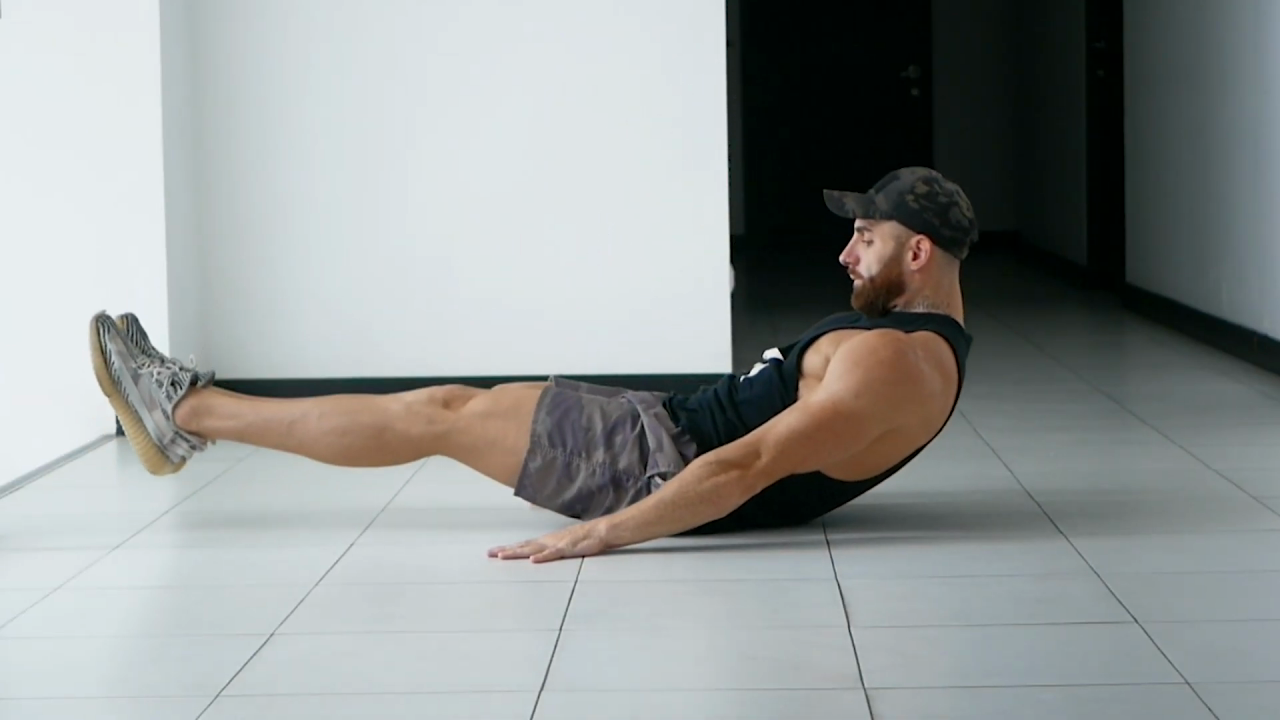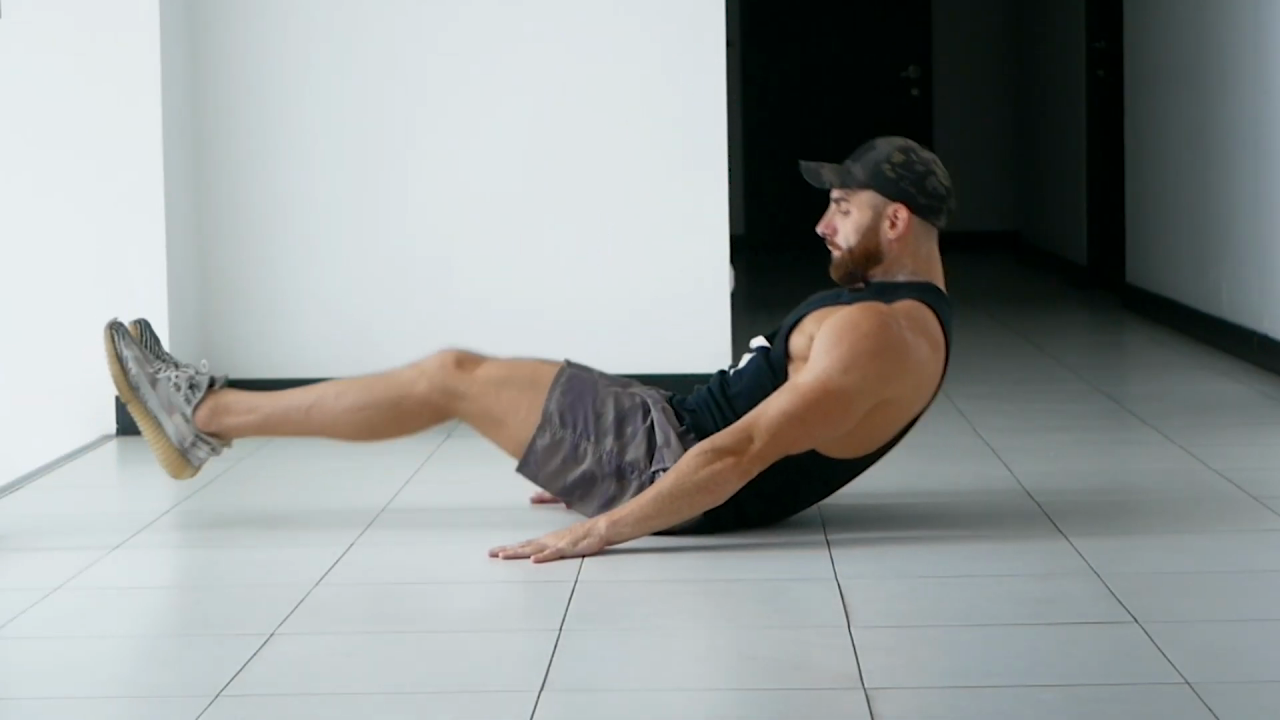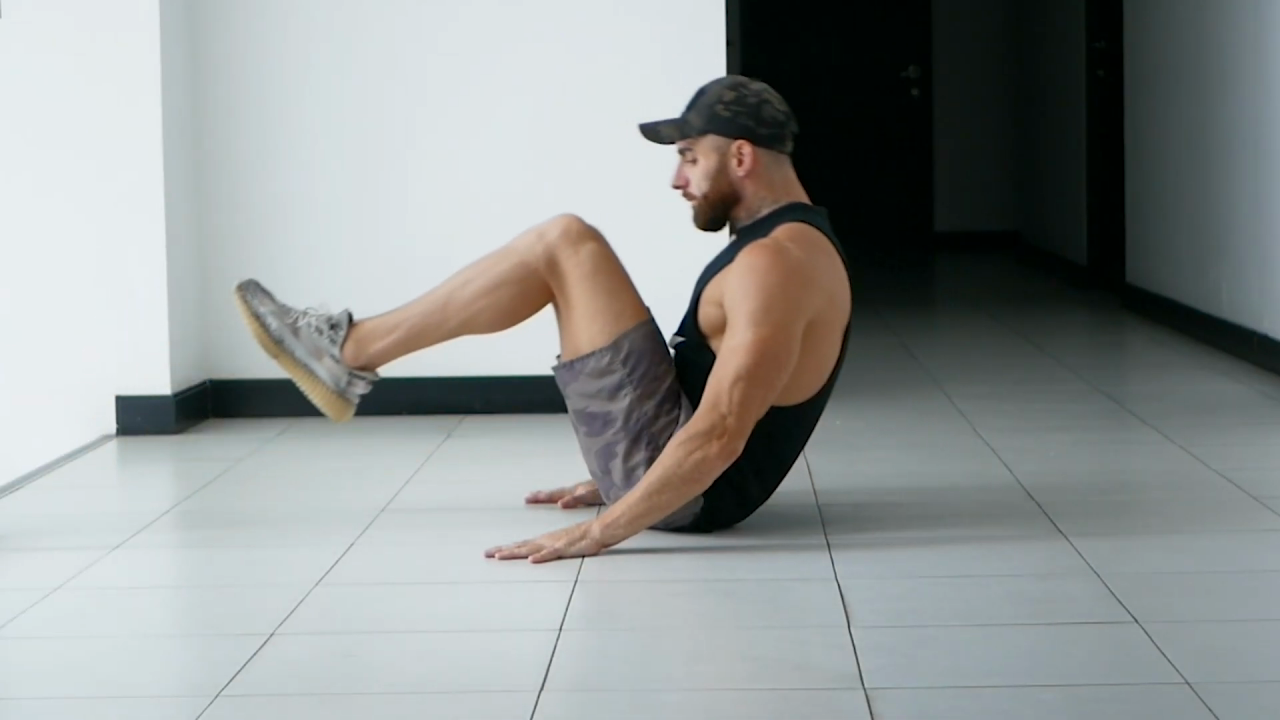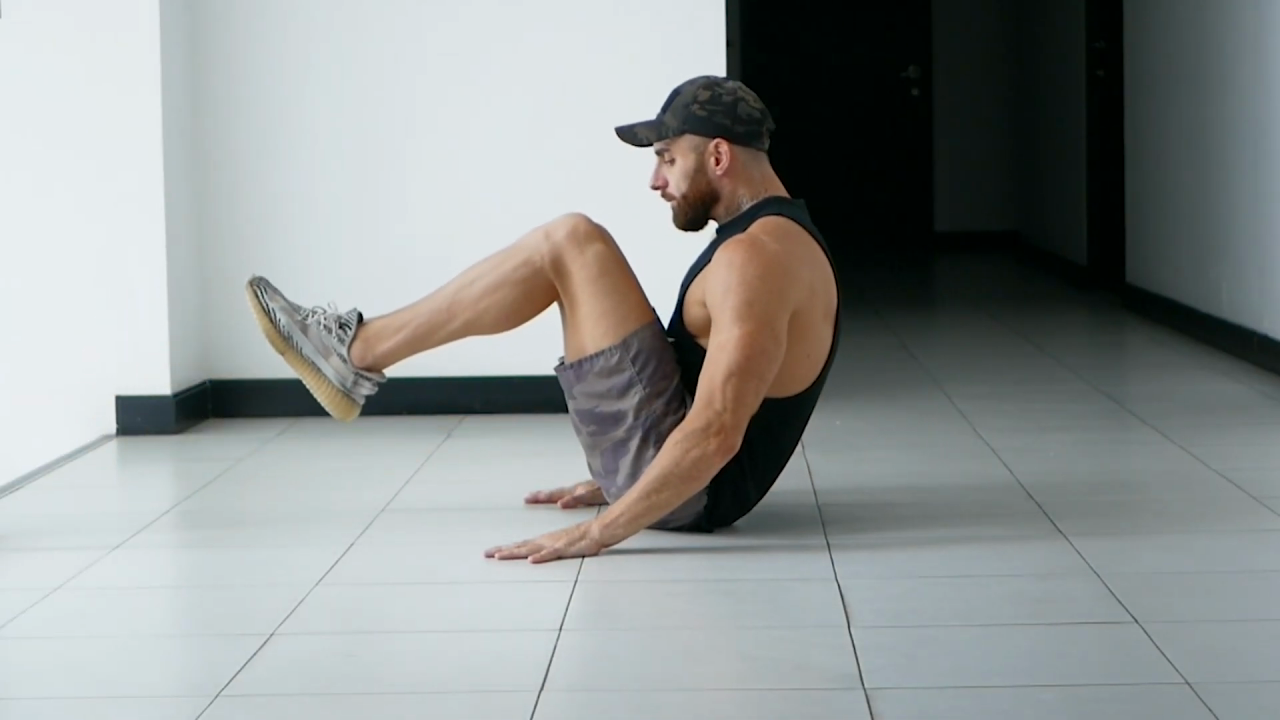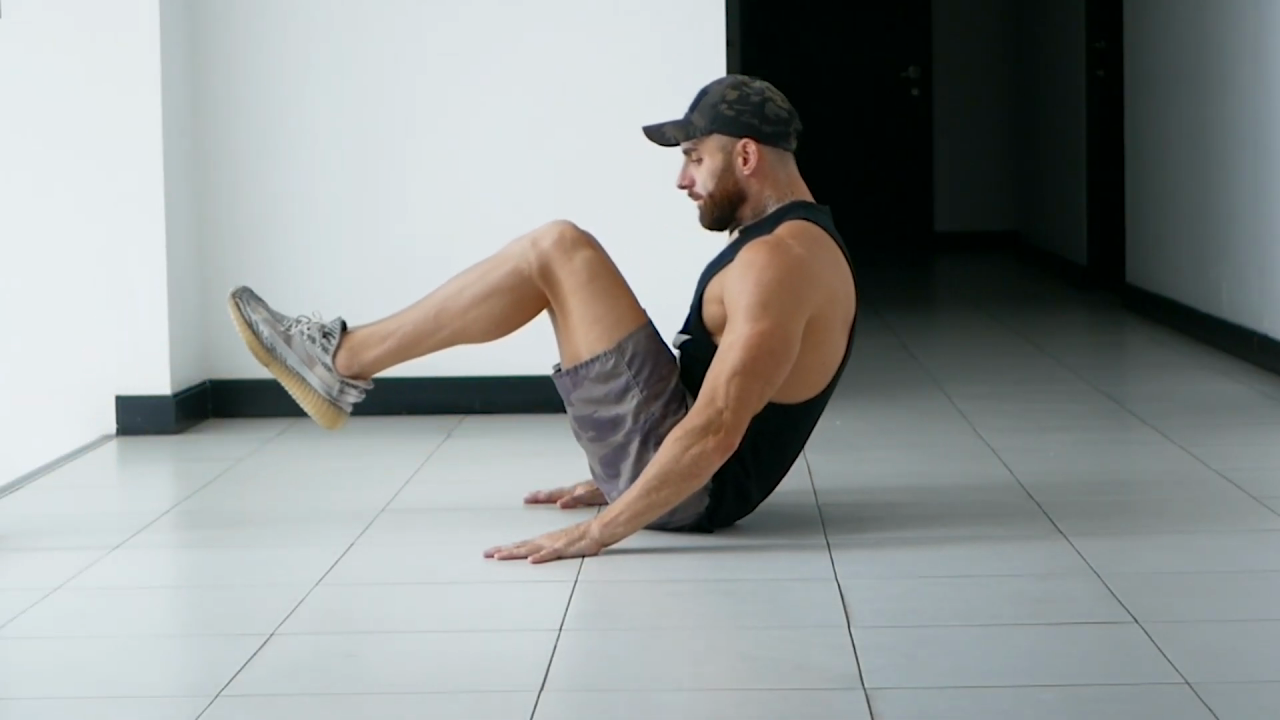
dt=0.3s
person 1, frame 1
left shoulder: (895, 363)
right shoulder: (917, 334)
left elbow: (745, 470)
left wrist: (600, 531)
left hip: (670, 461)
right hip: (678, 431)
left knee: (439, 412)
right knee: (465, 406)
left ankle: (184, 411)
person 1, frame 2
left shoulder: (880, 334)
right shoulder: (899, 304)
left elbow: (742, 454)
left wrist: (601, 529)
right wrist: (610, 487)
left hip: (673, 463)
right hip: (678, 437)
left knee: (451, 377)
right knee: (468, 370)
left ankle: (204, 415)
person 1, frame 3
left shoulder: (775, 262)
right shoulder: (792, 240)
left elbow: (719, 437)
left wrist: (597, 532)
right wrist: (617, 474)
left hip: (687, 492)
right hip: (687, 470)
left knee: (564, 243)
right knee: (560, 259)
left ankle: (347, 354)
right ankle: (350, 351)
person 1, frame 4
left shoulder: (755, 256)
right shoulder: (776, 236)
left elbow: (715, 435)
left wrist: (598, 533)
right wrist: (619, 478)
left hip: (689, 488)
right hip: (678, 466)
left knee: (571, 240)
right knee: (569, 254)
left ankle: (355, 351)
right ankle: (363, 349)
person 1, frame 5
left shoulder: (779, 260)
right shoulder: (797, 241)
left elbow: (716, 430)
left wrist: (598, 531)
right wrist: (619, 475)
left hip: (692, 488)
right hip: (691, 470)
left knee: (558, 250)
right knee: (557, 258)
left ankle: (342, 358)
right ankle: (347, 357)
